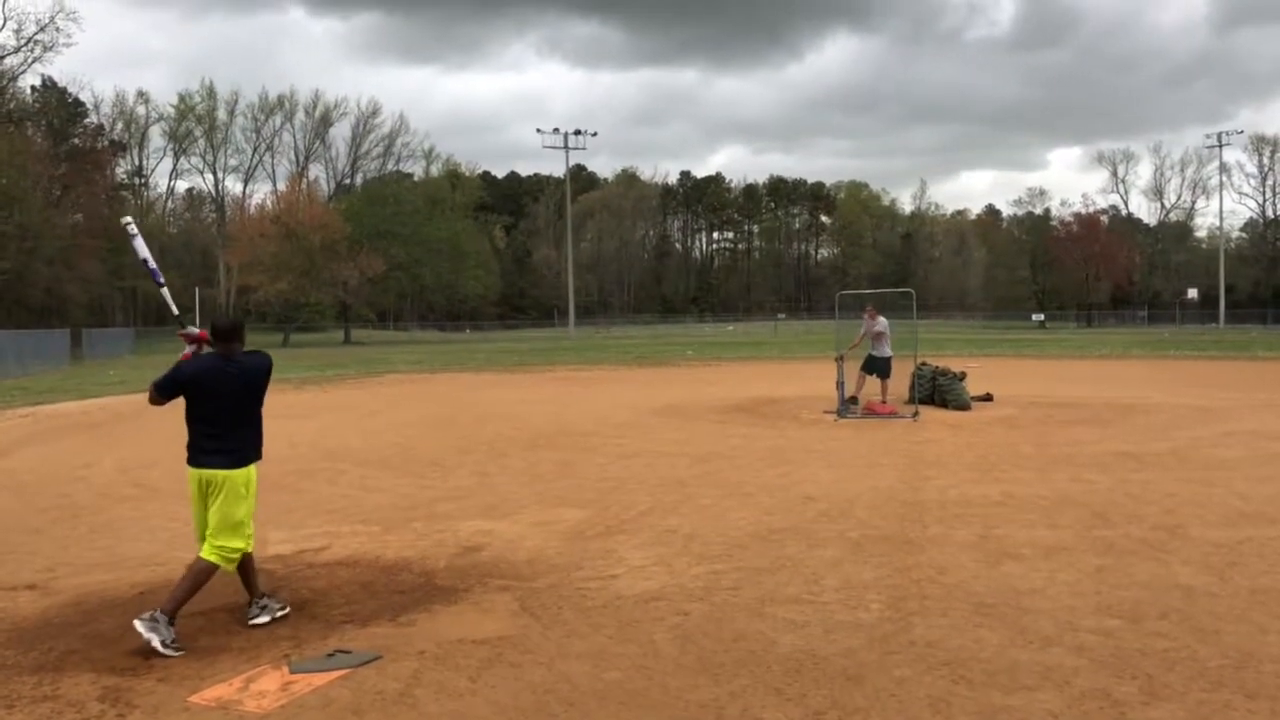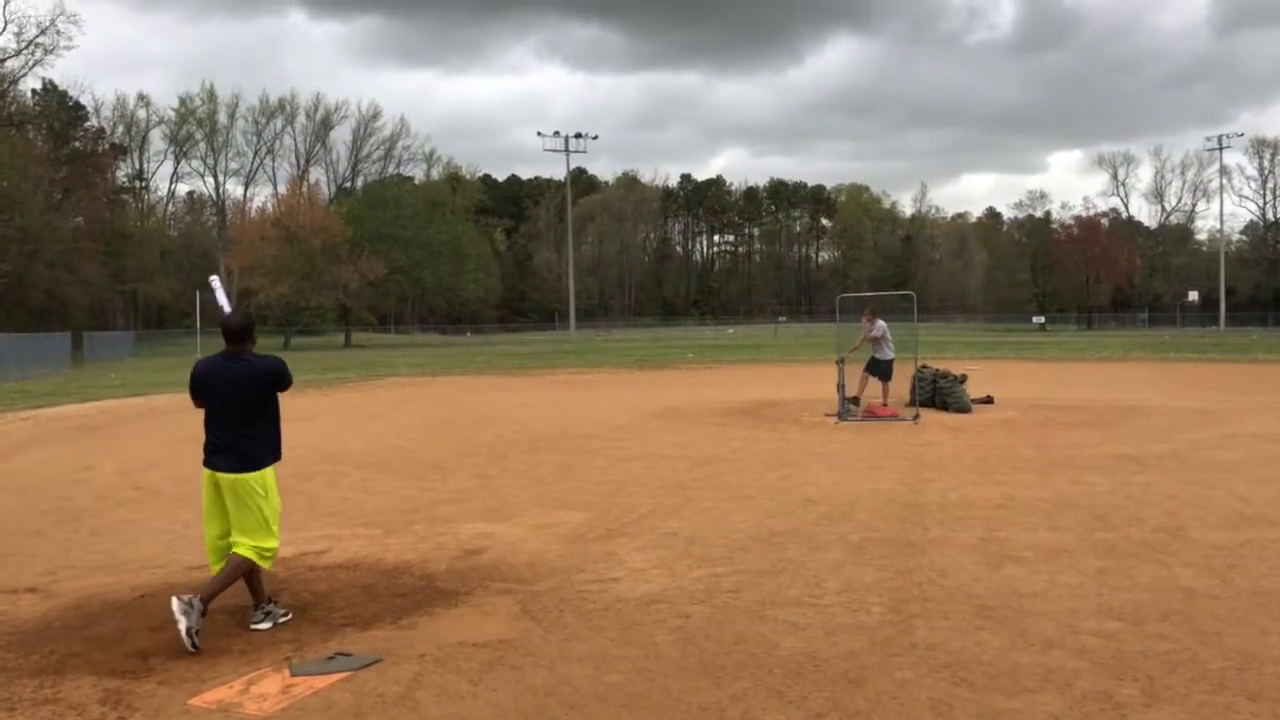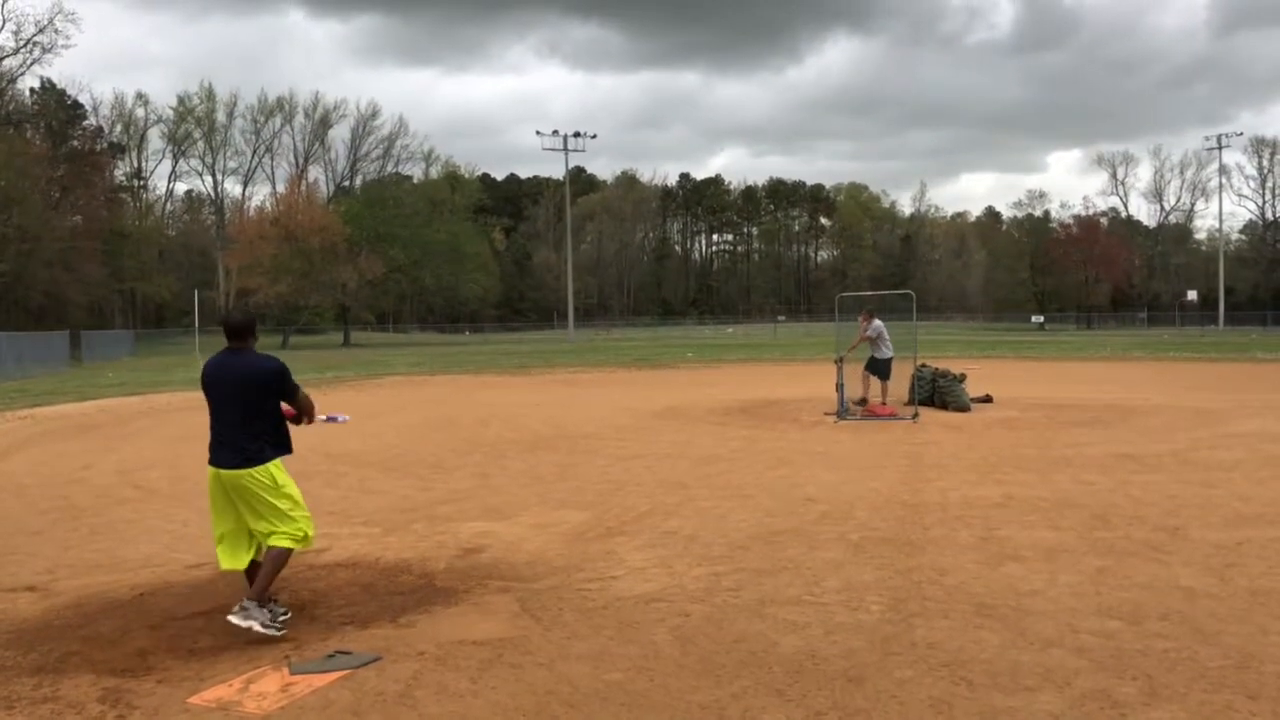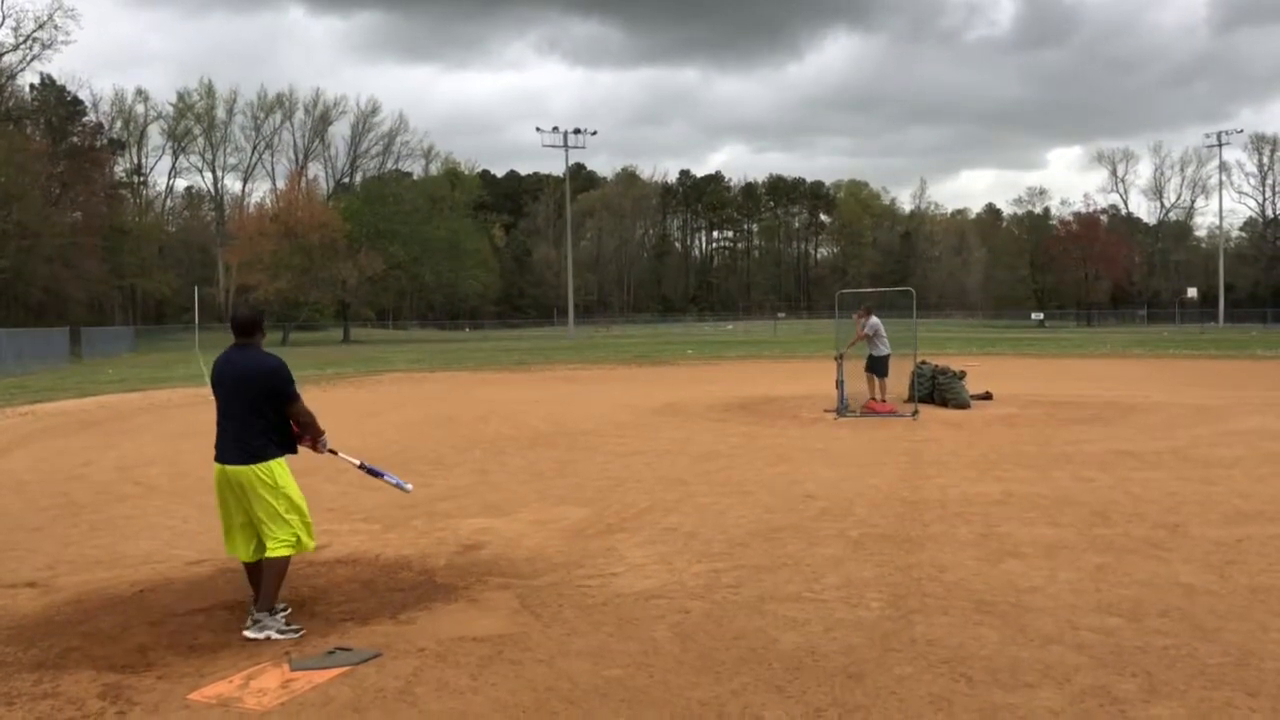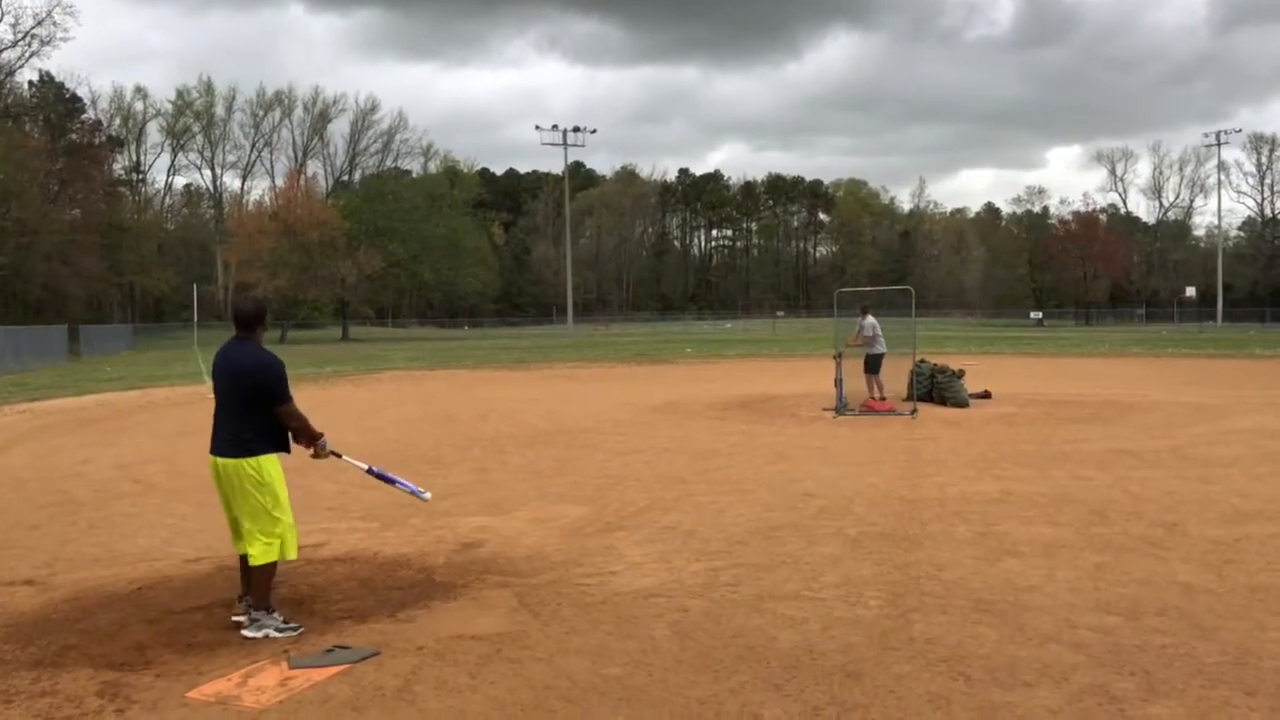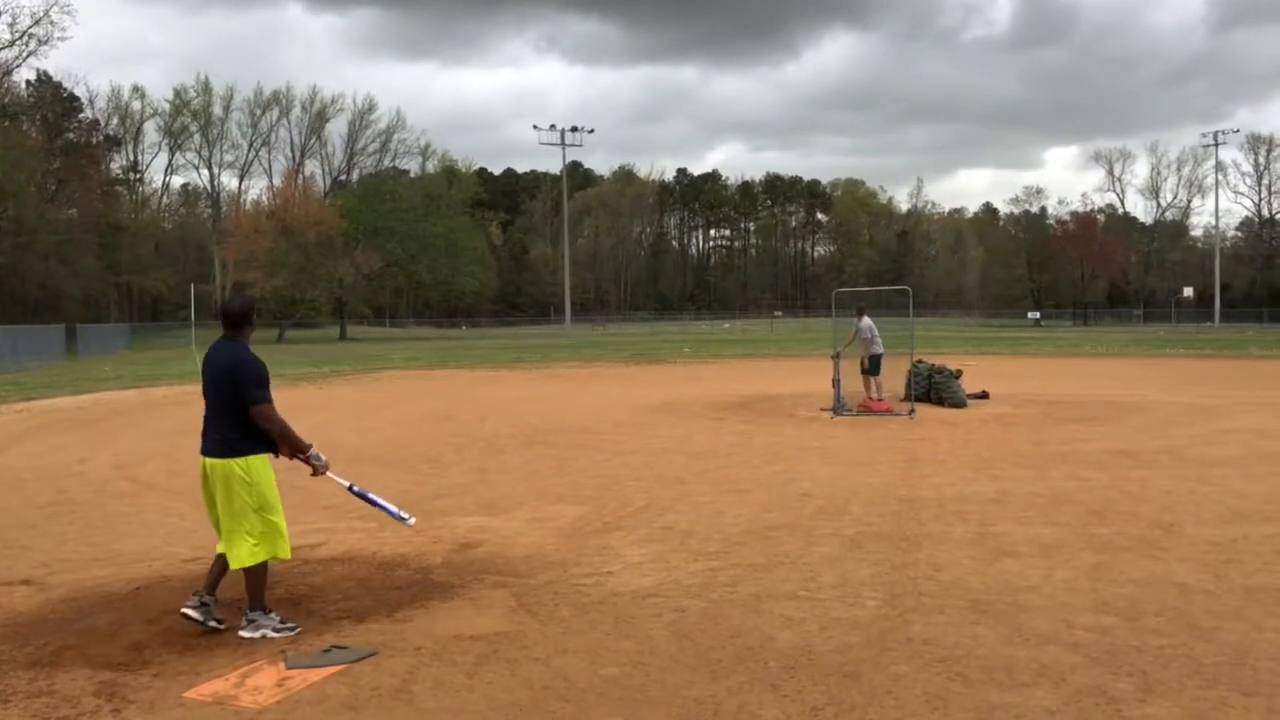
dt=0.2s
person 1, frame 1
left shoulder: (191, 369)
right shoulder: (259, 364)
left elbow: (156, 397)
right wrist: (206, 340)
left hip: (200, 467)
right hip: (235, 469)
left knee: (233, 536)
right knee: (219, 547)
left ankle: (258, 602)
right ankle: (161, 616)
person 1, frame 2
left shoulder: (202, 369)
right shoulder: (269, 367)
left hip: (216, 467)
right hip: (251, 469)
left knee: (240, 538)
right knee: (256, 544)
left ankle: (264, 607)
right ankle: (197, 601)
person 1, frame 3
left shoulder: (210, 369)
right shoulder: (268, 367)
right elbow: (301, 403)
right wrist: (307, 414)
left hip: (220, 466)
right hip: (257, 465)
left knee: (243, 535)
right knee: (291, 528)
left ankle: (262, 604)
right ankle: (252, 604)
person 1, frame 4
left shoulder: (220, 364)
right shoulder: (270, 365)
right elbow: (299, 414)
left wrist: (293, 433)
right wrist: (318, 436)
left hip: (227, 462)
right hip: (261, 463)
left knee: (249, 535)
right knee: (285, 534)
left ankle: (263, 605)
right ankle: (264, 618)
person 1, frame 5
left shoulder: (224, 355)
right shoulder: (266, 363)
right elbow: (289, 415)
left wrist: (297, 434)
right wrist: (316, 439)
left hip: (223, 455)
right hip: (253, 458)
left knee: (249, 530)
right knee: (268, 533)
left ankle: (247, 601)
right ankle: (260, 616)
person 1, frame 6
left shoulder: (214, 354)
right shoulder: (247, 363)
right elbow: (267, 419)
left wrist: (283, 444)
right wrist: (307, 451)
left hip: (214, 455)
right hip: (242, 459)
left knee: (236, 533)
right knee: (257, 535)
left ankle: (204, 599)
right ankle: (257, 617)
